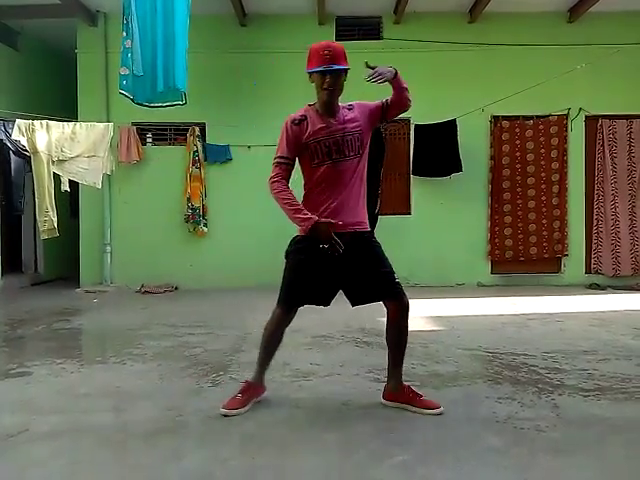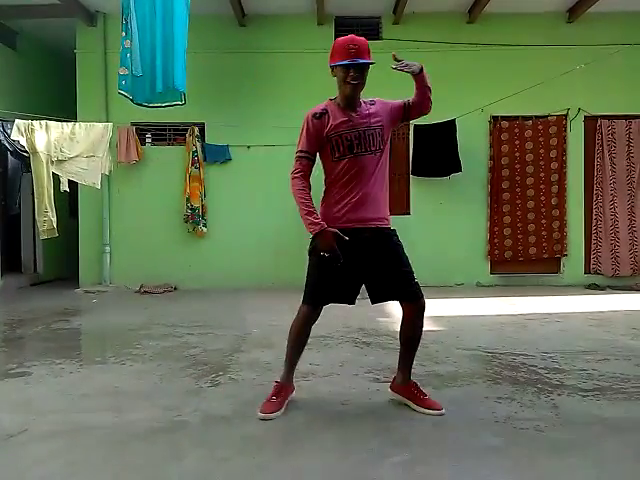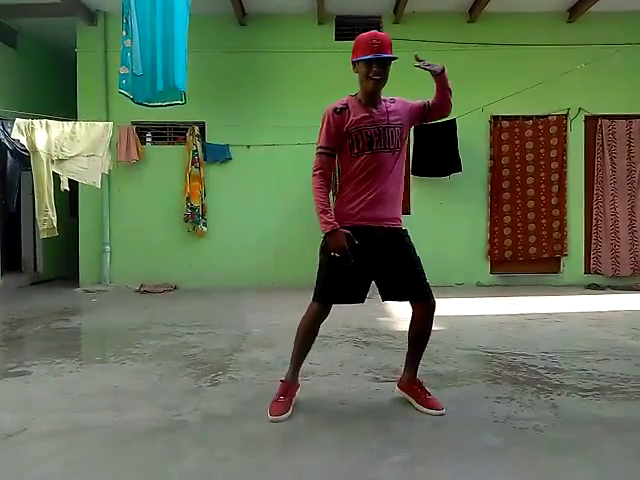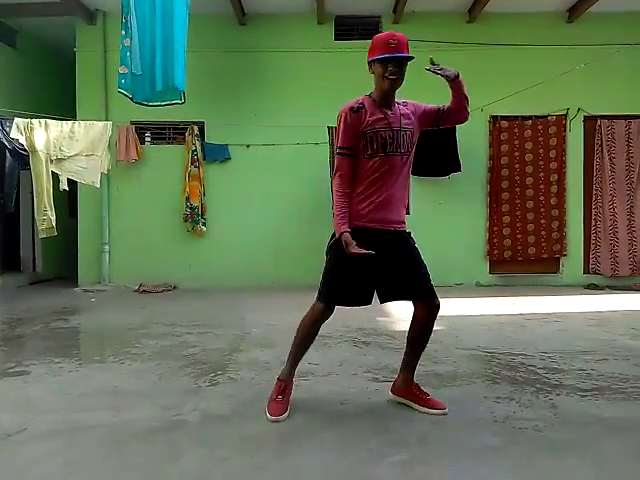
dt=0.1s
person 1, frame 1
left shoulder: (363, 113)
right shoulder: (296, 124)
left elbow: (404, 103)
right elbow: (277, 181)
left wrist: (394, 77)
right wrist: (310, 222)
left hip: (358, 235)
right hip: (314, 235)
left knee: (398, 304)
right knee: (284, 311)
left ankle: (396, 387)
right ankle: (255, 382)
person 1, frame 2
left shoulder: (384, 110)
right shoulder: (318, 117)
left elbow: (423, 105)
right elbow: (298, 176)
left wrist: (420, 76)
right wrist: (317, 228)
left hip: (379, 230)
right hip: (336, 231)
left knee: (415, 304)
right knee: (311, 308)
left ankle: (403, 381)
right ankle: (285, 383)
person 1, frame 3
left shoulder: (403, 110)
right shoulder: (337, 113)
left elbow: (443, 109)
right elbow: (320, 174)
left wrist: (440, 76)
right wrist: (331, 228)
left hip: (391, 229)
right hip: (349, 230)
left knee: (425, 303)
right knee: (320, 307)
left ankle: (410, 380)
right ankle: (290, 383)
person 1, frame 4
left shoulder: (413, 113)
right shoulder: (355, 111)
left elbow: (459, 114)
right elbow: (340, 174)
left wrist: (455, 81)
right wrist: (345, 232)
left hip: (395, 231)
right hip: (357, 229)
left knee: (428, 304)
right knee: (324, 306)
left ankle: (405, 382)
right ankle: (284, 380)
